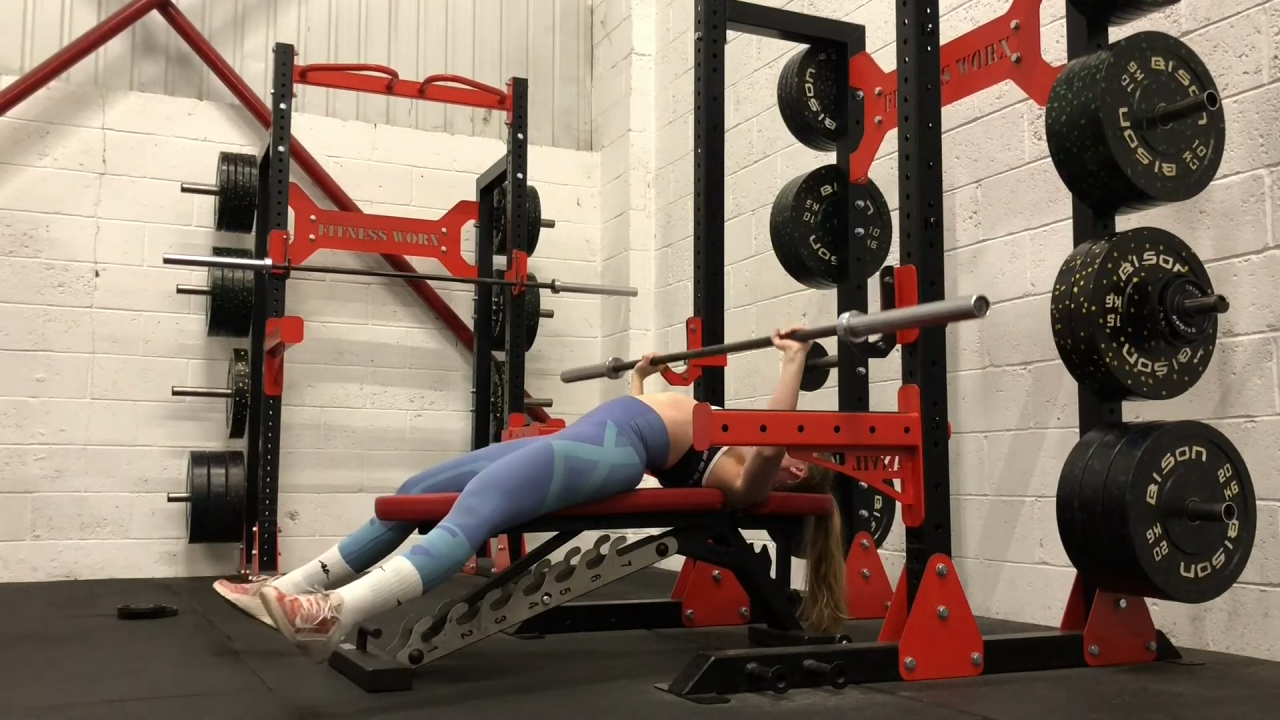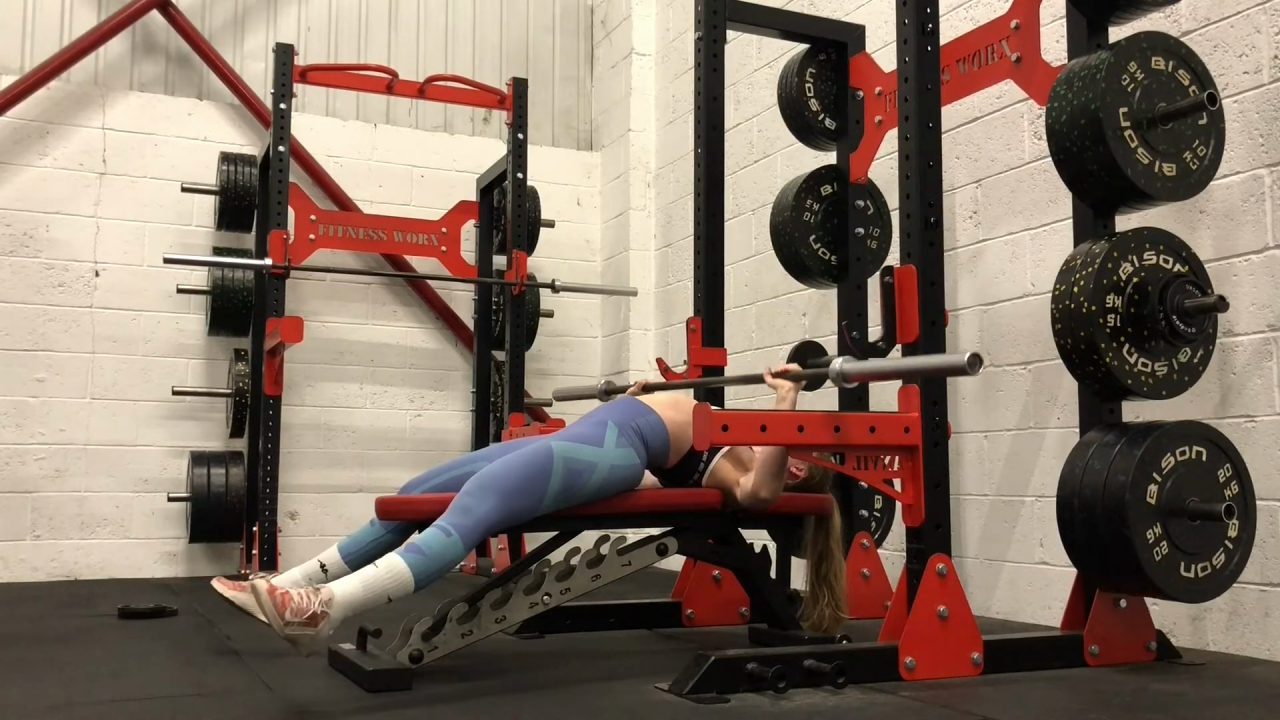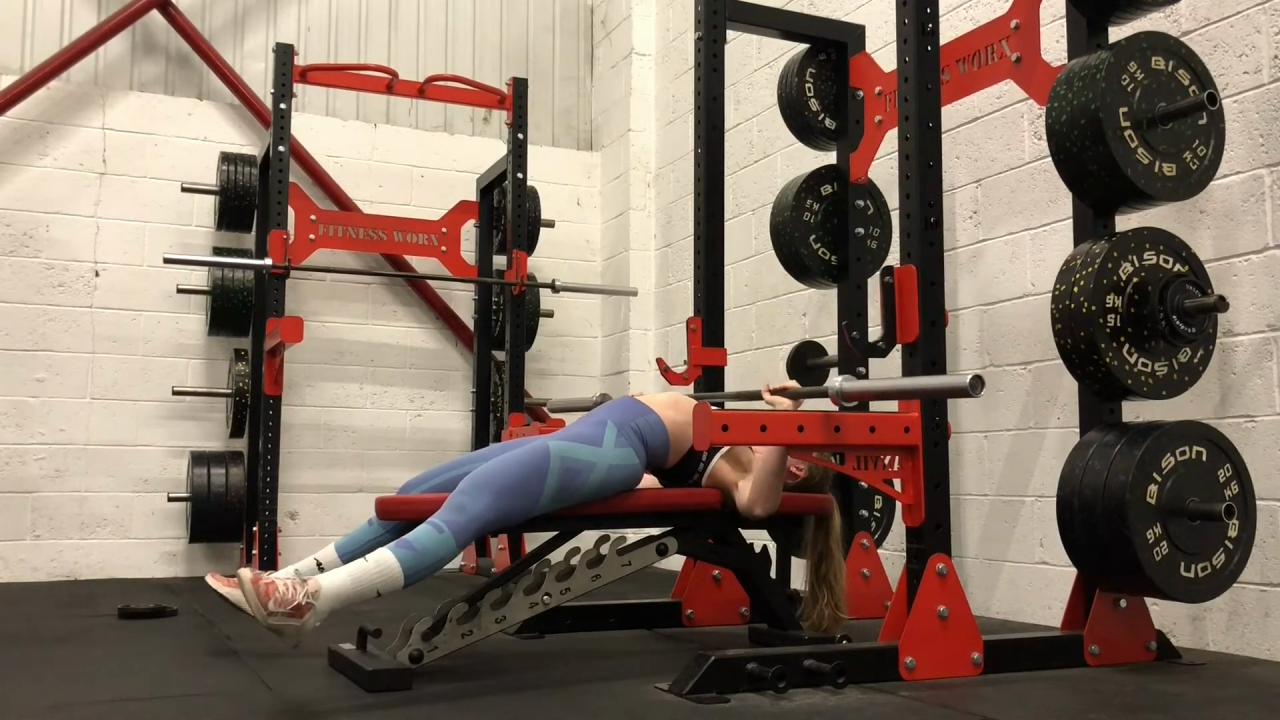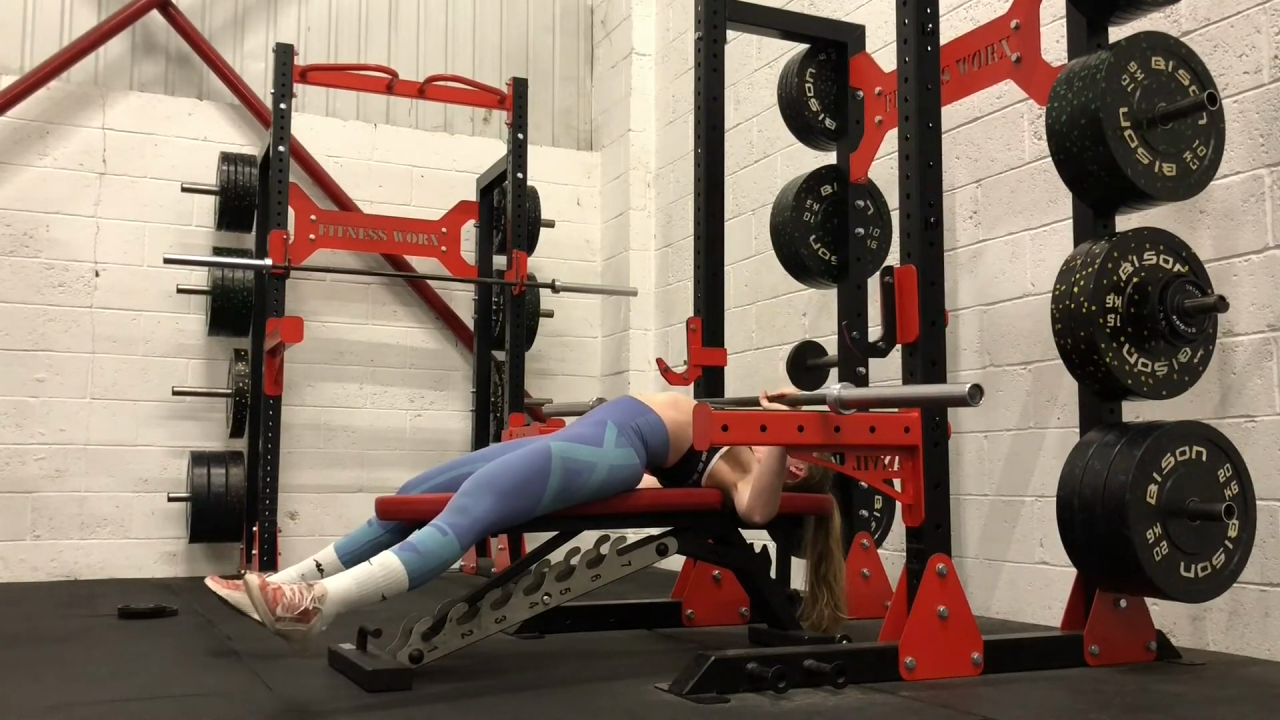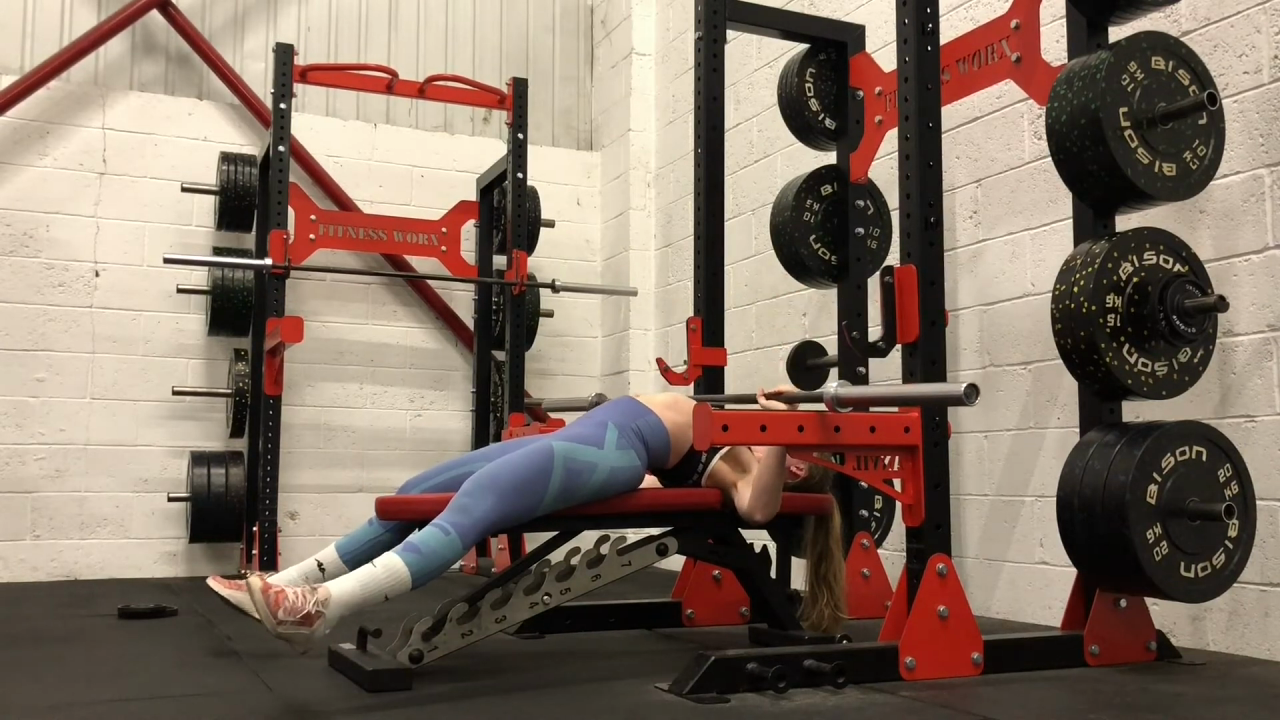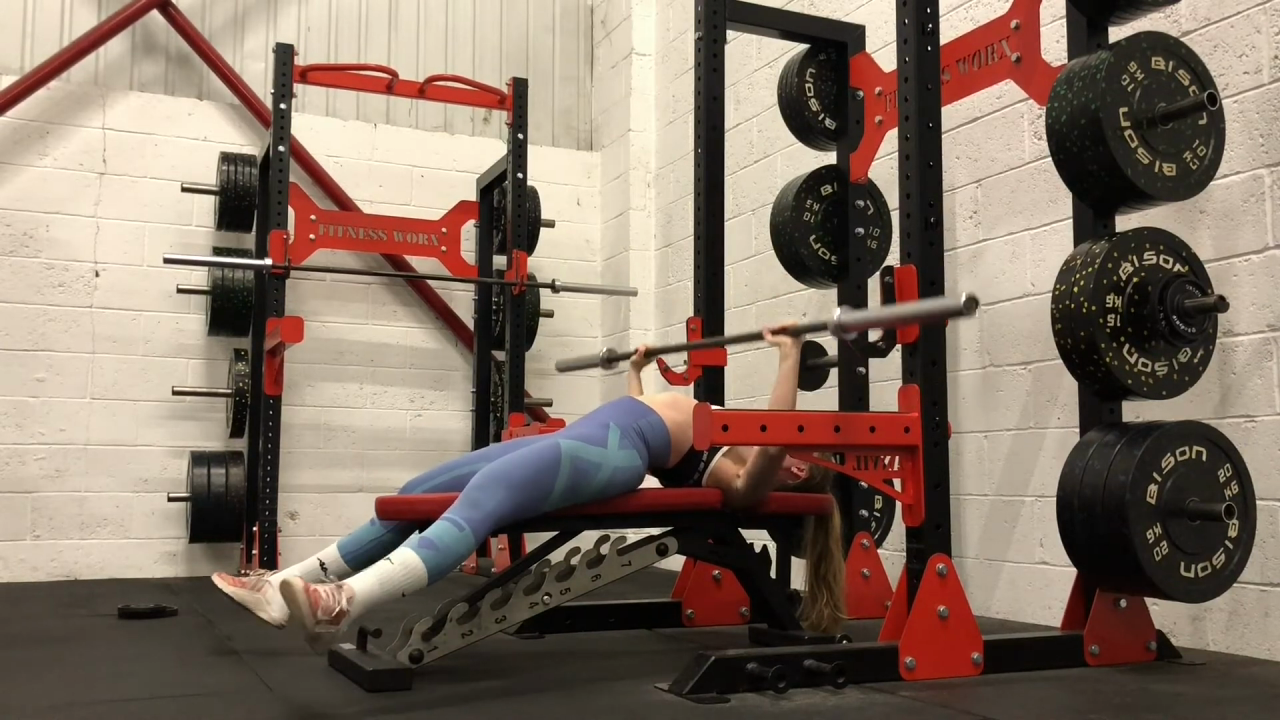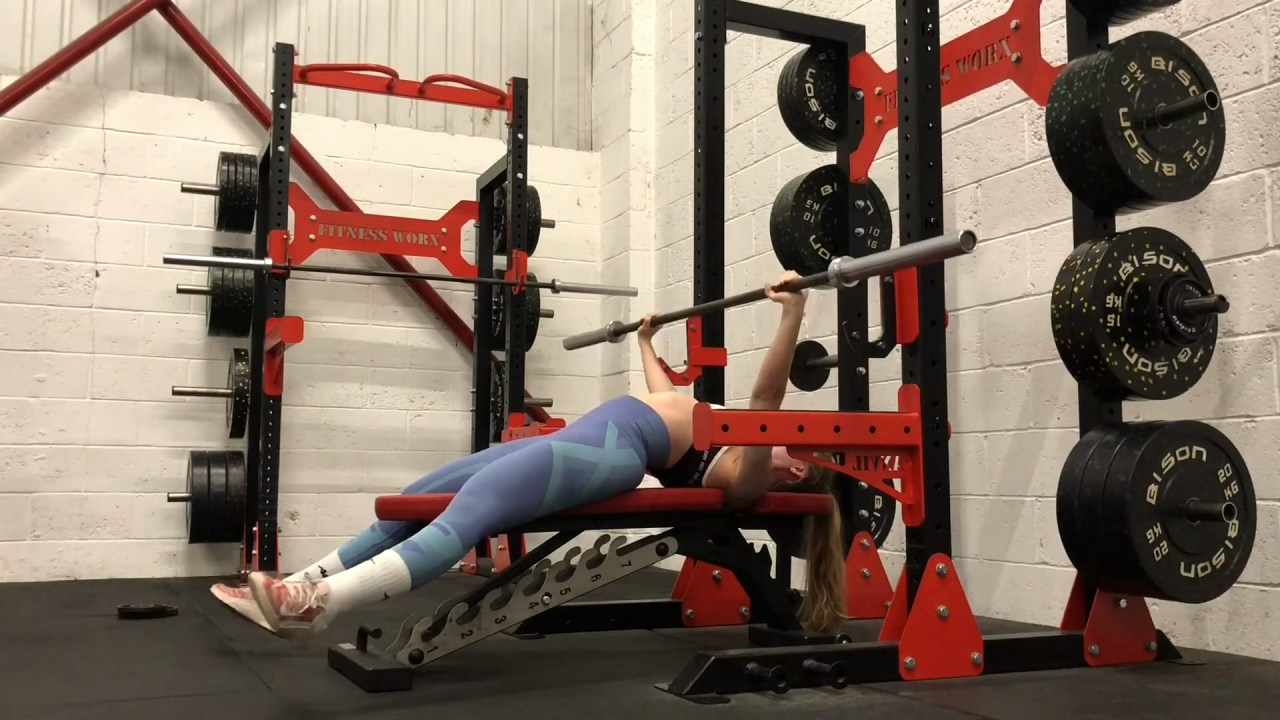
dt=0.3s
person 1, frame 1
left shoulder: (746, 485)
right shoulder: (717, 454)
left elbow: (768, 446)
left wrist: (795, 362)
right wrist: (640, 379)
left knee: (472, 513)
right knee: (415, 493)
left ankle: (332, 615)
right ankle: (291, 587)
person 1, frame 2
left shoulder: (744, 486)
right shoulder: (719, 462)
left elbow: (762, 485)
left wrist: (788, 398)
right wrist: (636, 397)
left knee: (466, 513)
right knee: (416, 496)
left ankle: (323, 608)
right ankle: (290, 586)
person 1, frame 3
left shoulder: (741, 479)
right shoulder: (714, 460)
left elbow: (758, 504)
left wrist: (786, 417)
left knee: (459, 513)
right knee: (413, 496)
left ankle: (310, 601)
right ankle: (289, 583)
person 1, frame 4
left shoulder: (749, 477)
right shoulder: (720, 460)
left elbow: (757, 511)
left knee: (462, 514)
right knee: (413, 495)
left ankle: (317, 603)
right ankle: (287, 584)
person 1, frame 5
left shoulder: (745, 481)
right shoulder: (724, 458)
left elbow: (760, 508)
left wrist: (784, 418)
right wrist: (629, 398)
left knee: (466, 511)
right knee: (416, 495)
left ankle: (319, 607)
right ankle: (282, 585)
person 1, frame 6
left shoulder: (744, 484)
right shoulder: (715, 459)
left elbow: (769, 450)
right elbow: (649, 415)
left wrist: (789, 360)
right wrist: (635, 373)
left knee: (474, 506)
right knee: (418, 492)
left ankle: (342, 604)
right ankle: (286, 585)
person 1, frame 7
left shoulder: (744, 483)
right shoulder: (714, 456)
left elbow: (768, 400)
right elbow: (663, 396)
left wrist: (792, 315)
right wrist: (646, 342)
left knee: (469, 513)
right knee: (415, 501)
left ankle: (320, 603)
right ankle: (297, 587)
